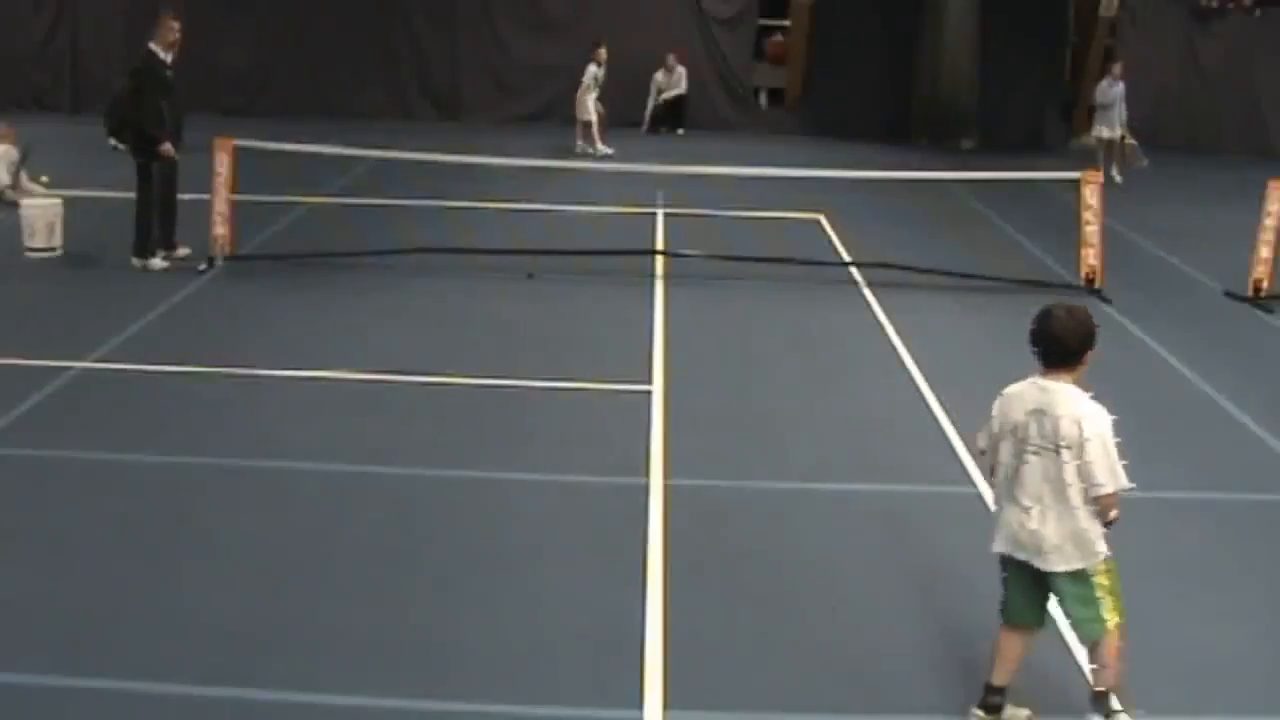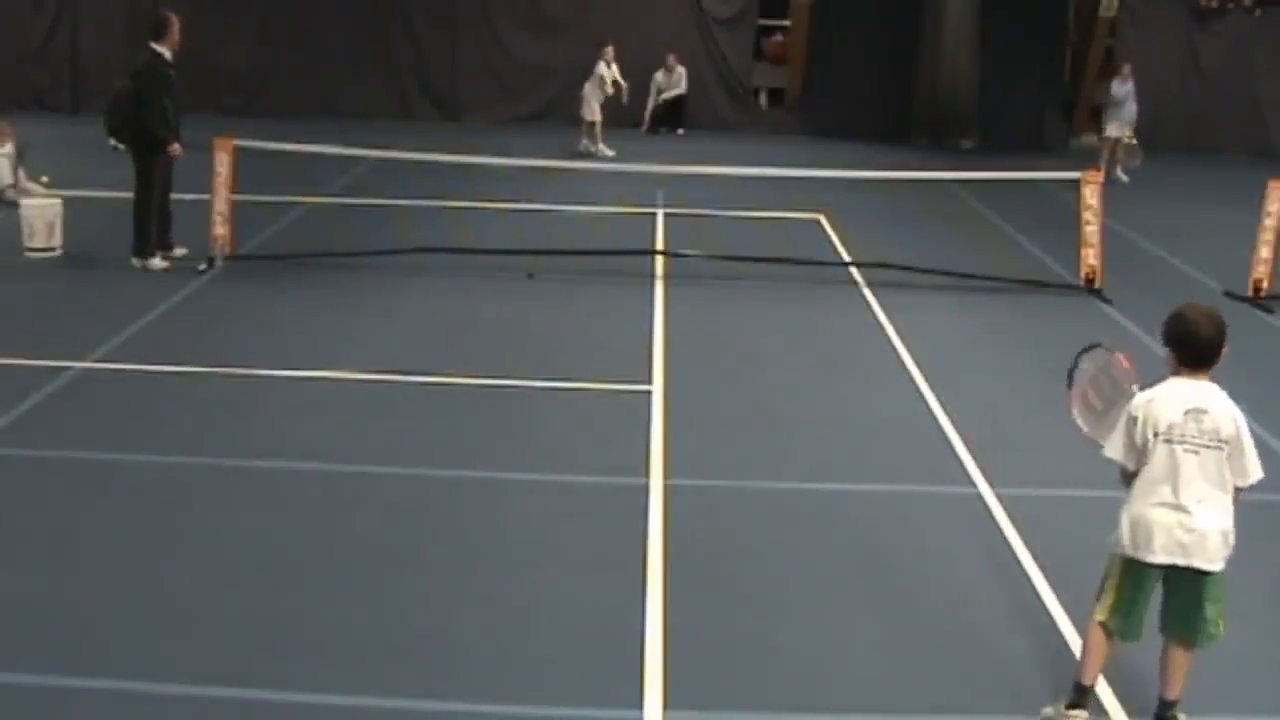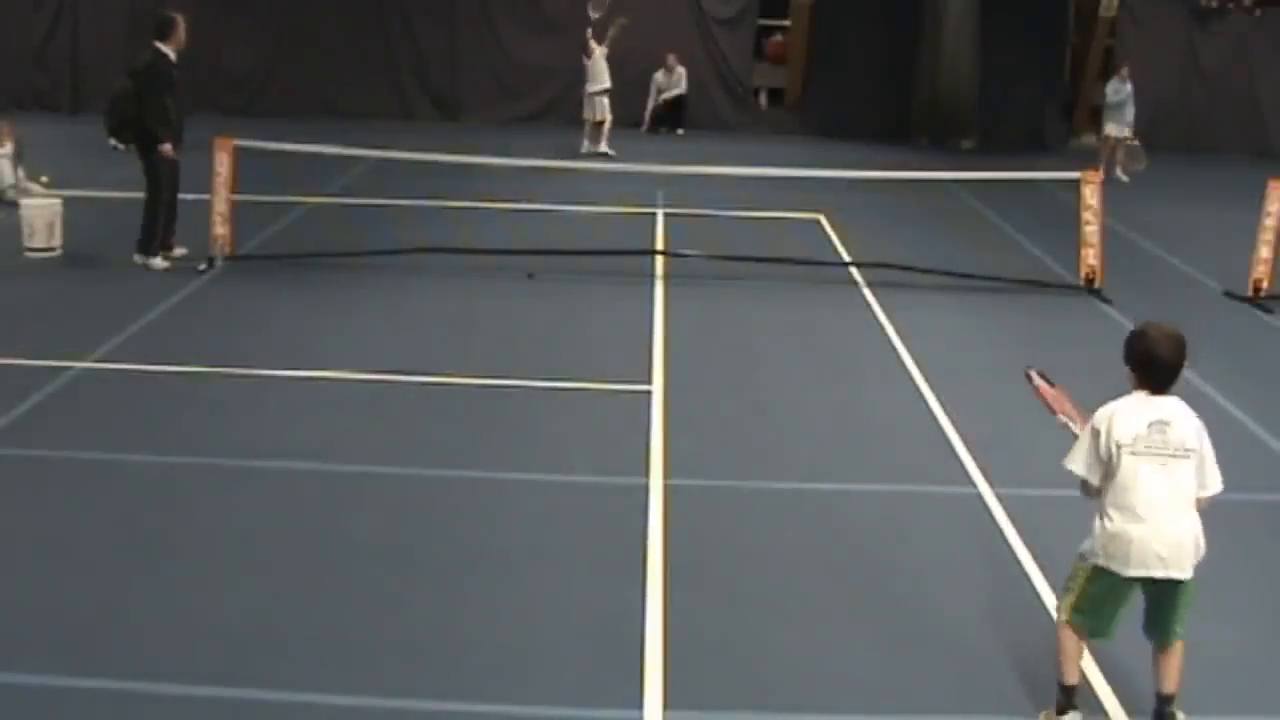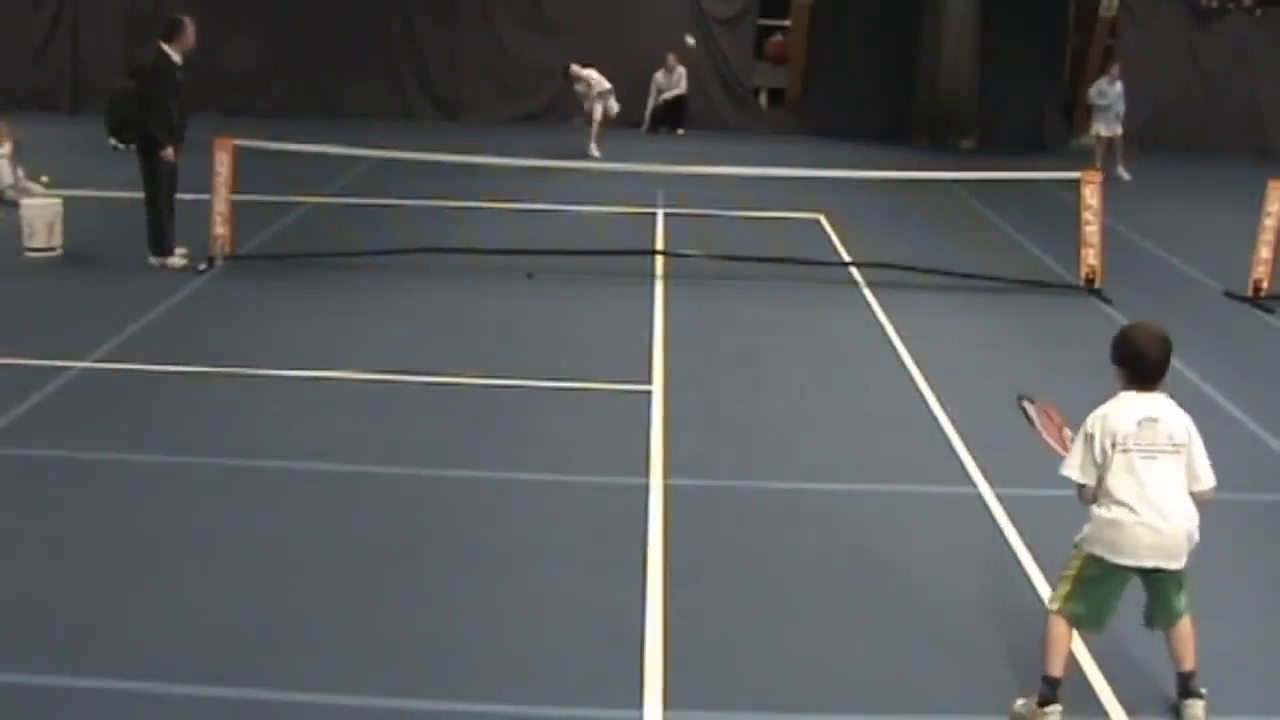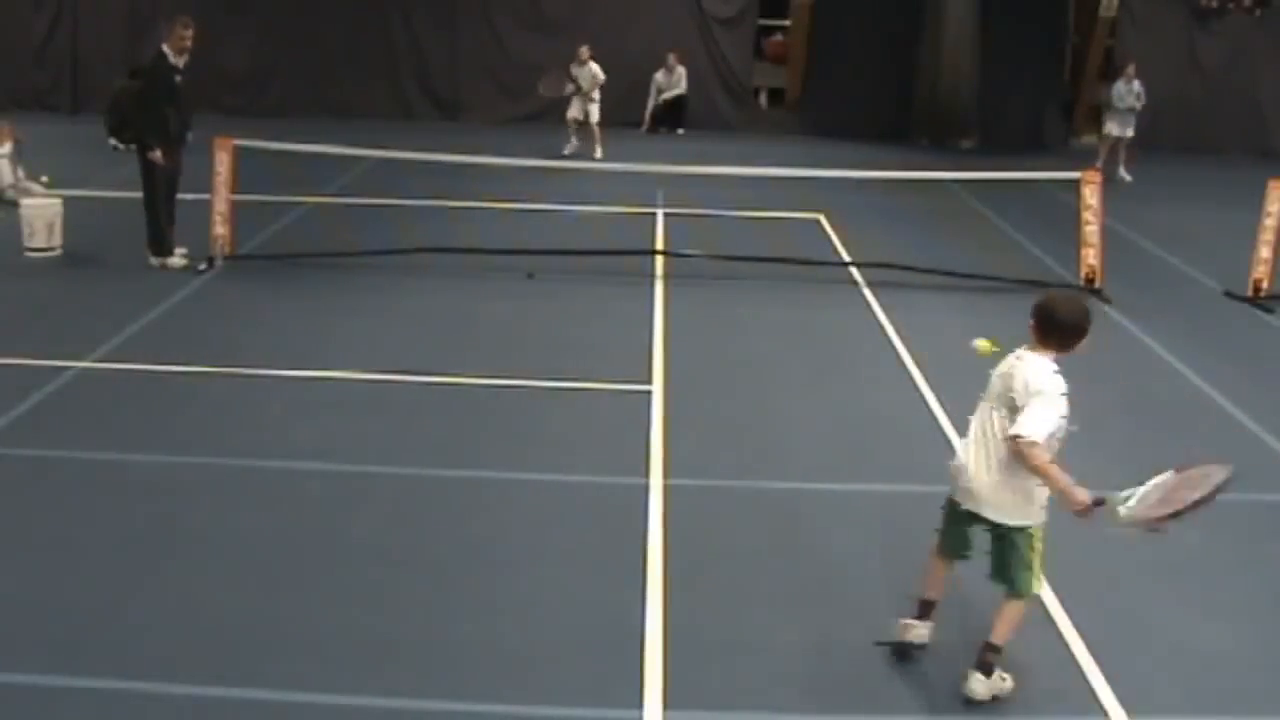
dt=0.7s
person 1, frame 1
left shoulder: (1009, 399)
right shoulder: (1089, 416)
left elbow: (993, 465)
right elbow: (1105, 497)
right wrist: (1109, 512)
left hip: (1017, 534)
right hip: (1074, 542)
left knee: (1016, 623)
right knee: (1105, 629)
person 1, frame 2
left shoulder: (1146, 403)
right shoulder: (1230, 413)
left elbow: (1127, 474)
right elbow: (1237, 488)
left hip: (1146, 530)
right hip: (1204, 539)
left knee: (1106, 619)
right knee: (1182, 634)
person 1, frame 3
left shoulder: (1109, 417)
right shoulder: (1191, 424)
left elbow: (1089, 488)
right elbow: (1201, 500)
left hip: (1120, 543)
right hip: (1178, 547)
left knee: (1072, 618)
right knee: (1168, 634)
person 1, frame 4
left shoulder: (1102, 418)
right shoulder: (1182, 421)
left elbow: (1086, 493)
right elbow: (1203, 492)
left hip: (1114, 535)
right hip: (1172, 537)
left knee: (1063, 611)
right knee: (1175, 613)
person 1, frame 5
left shoulder: (1012, 362)
right shoulder: (1049, 385)
right elbow: (1023, 446)
right wrist: (1066, 489)
left hip: (969, 479)
right hip: (1013, 499)
left knee: (946, 549)
right knee: (1020, 587)
left ankle: (919, 622)
right ankle: (985, 672)
person 2, frame 1
left shoulder: (165, 63)
right shoulder: (146, 66)
right elbow: (141, 110)
right wrist: (159, 140)
left hip: (168, 141)
right hip: (151, 144)
left knee: (168, 195)
right knee: (149, 197)
left ankle: (167, 244)
right ankle: (142, 253)
person 2, frame 2
left shoulder: (161, 63)
right shoulder: (151, 66)
right elbow: (150, 110)
left wrist: (170, 139)
right wrist: (168, 140)
left hip: (161, 141)
right hip: (150, 143)
left knee: (162, 195)
right knee: (148, 197)
left ankle: (163, 244)
right ankle: (143, 253)
person 2, frame 3
left shoulder: (165, 61)
right shoulder: (153, 64)
right elbow: (149, 106)
right wrist: (161, 139)
left hip: (168, 139)
right hip: (156, 142)
left knee: (169, 193)
right knee: (158, 194)
left ankle: (164, 244)
right ankle: (146, 250)
person 2, frame 4
left shoulder: (171, 63)
right shoulder: (158, 67)
right elbow: (153, 110)
right wrist: (163, 144)
left hip: (169, 141)
right hip: (156, 144)
left knee: (167, 195)
right knee: (158, 197)
left ankle: (167, 244)
right ankle: (160, 252)
person 2, frame 5
left shoulder: (181, 64)
right shoulder: (156, 68)
right elbow: (146, 109)
left wrist: (185, 129)
right wrist: (151, 145)
left hip: (174, 141)
right hip: (157, 144)
left knee: (169, 195)
right knee: (157, 197)
left ankle: (166, 245)
right ankle: (160, 252)
